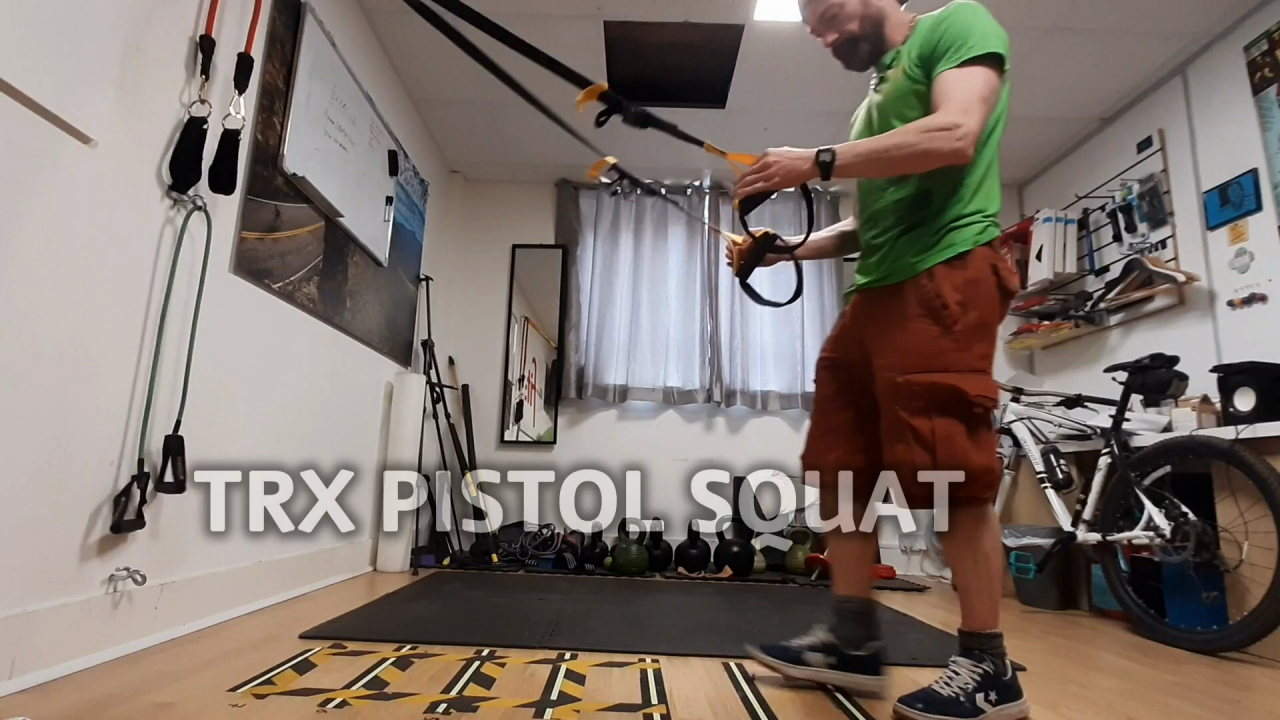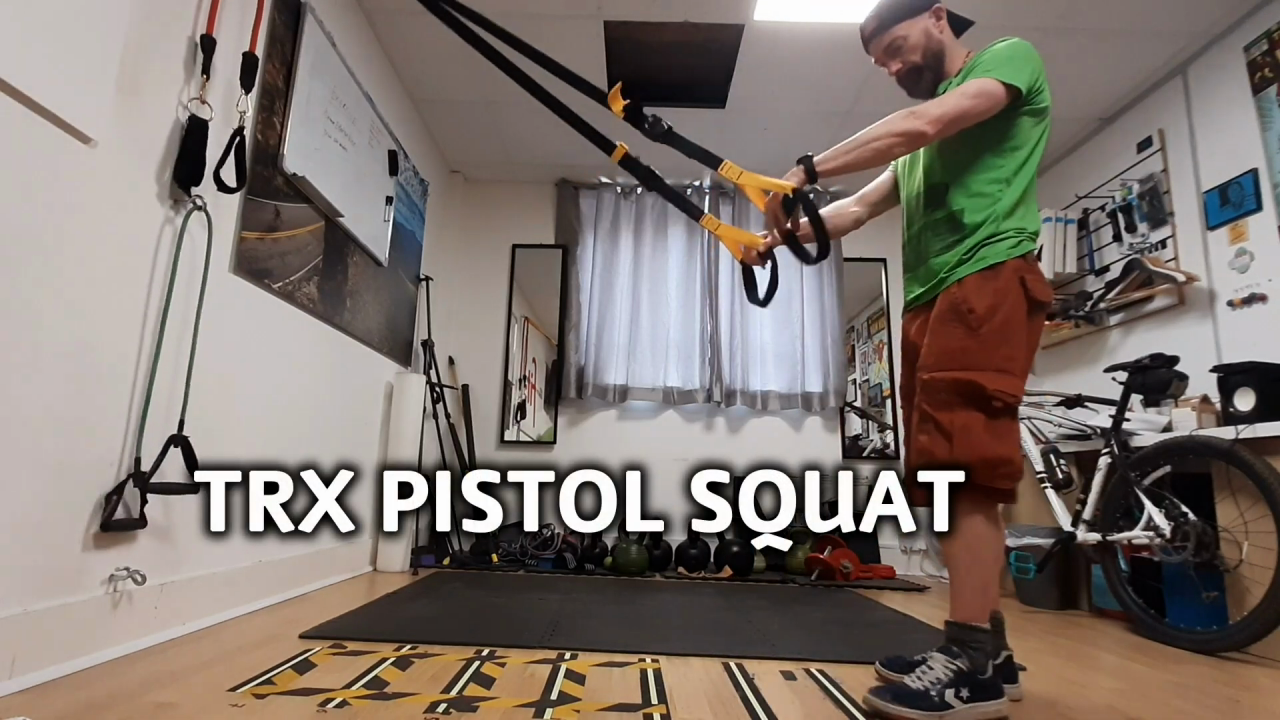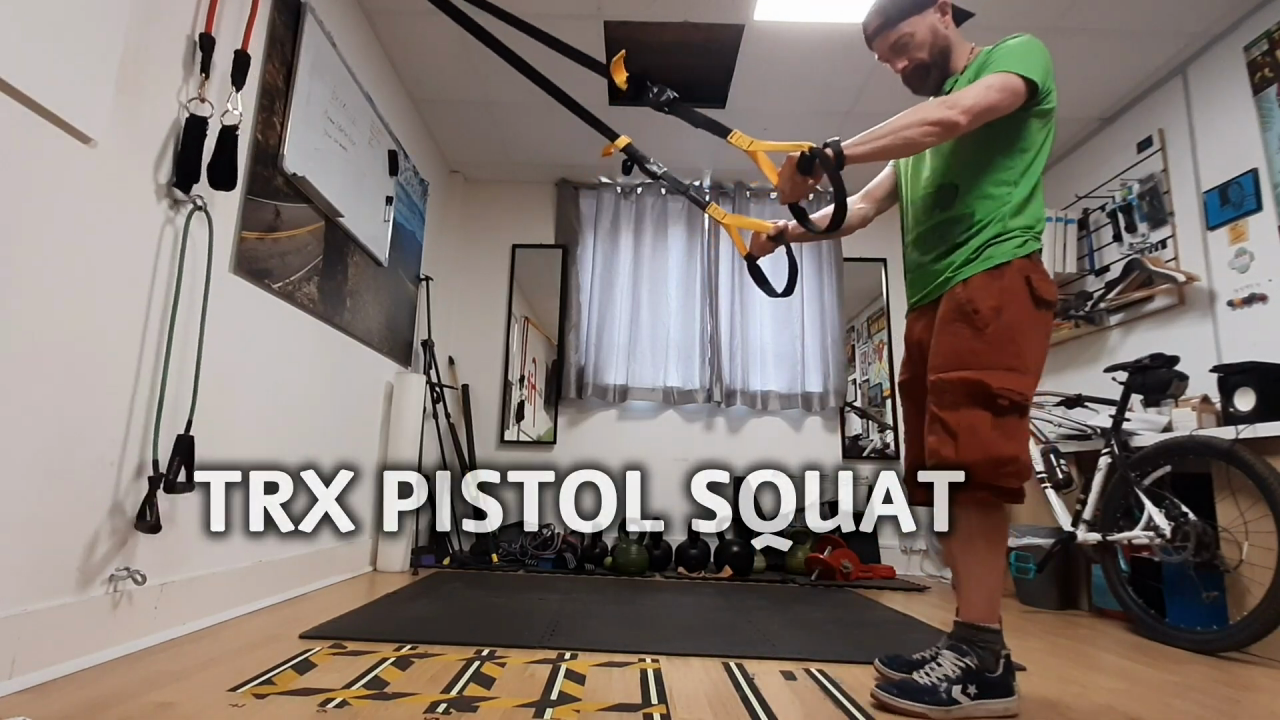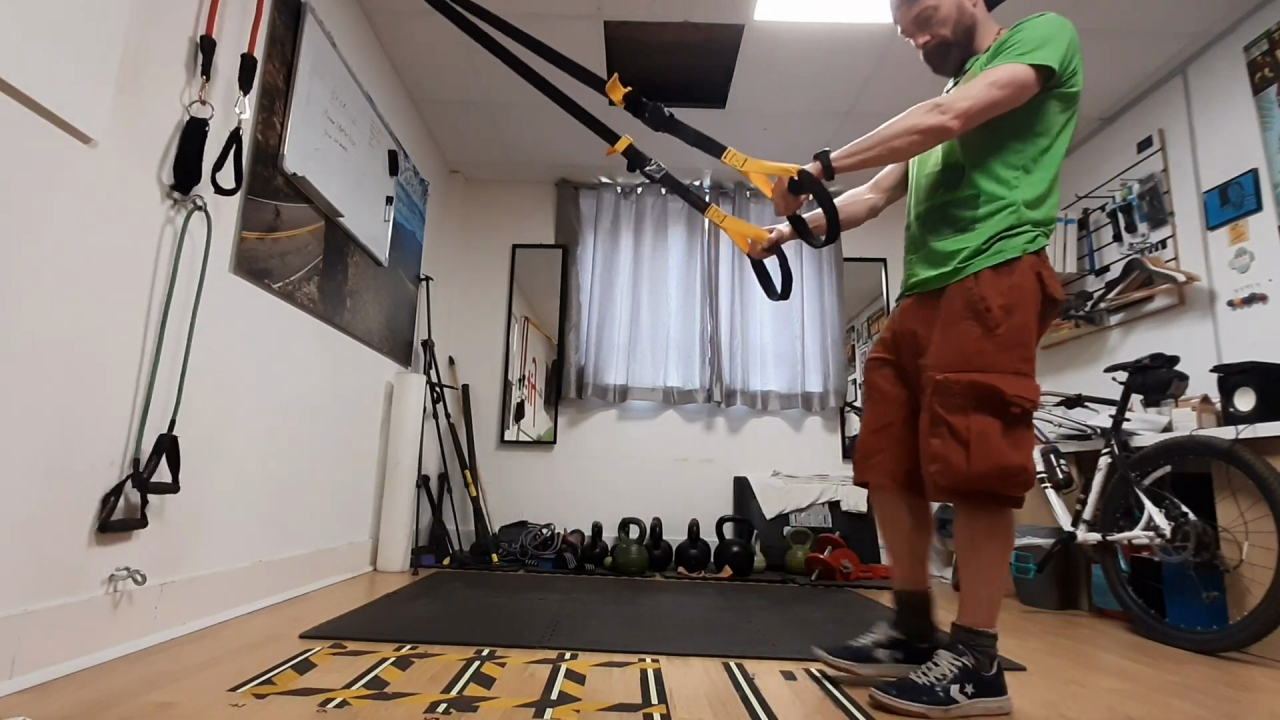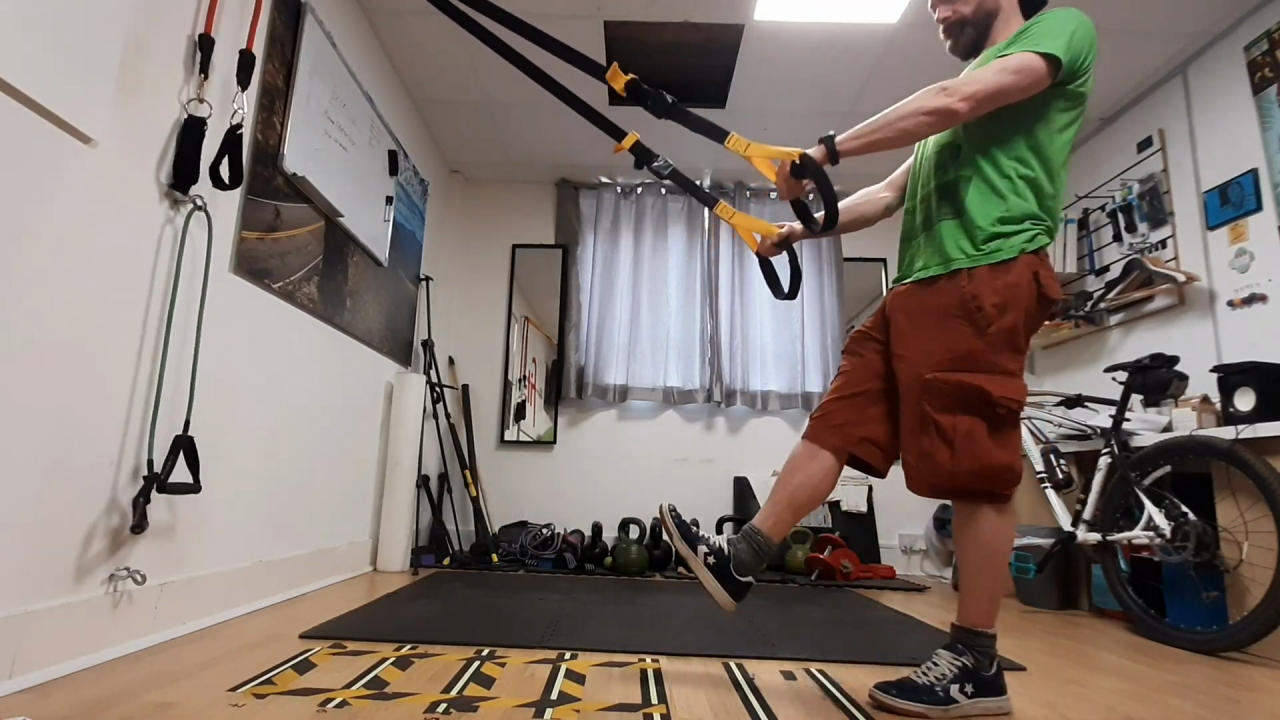
dt=1s
person 1, frame 1
right shoulder: (877, 101)
left elbow: (954, 138)
left wrist: (818, 161)
right wrist: (785, 248)
left hip: (944, 281)
right hip: (875, 294)
left knee: (950, 468)
right knee: (844, 464)
right ankle: (851, 634)
person 1, frame 2
left shoulder: (1011, 59)
right shoulder: (925, 145)
left elbow: (920, 126)
right elbow: (857, 208)
left wrist: (806, 170)
right wrist: (780, 236)
left hip: (987, 286)
right hip: (929, 303)
left knee: (965, 463)
right knee: (944, 474)
right ankle: (984, 647)
person 1, frame 3
right shoulder: (921, 127)
left elbow: (953, 117)
right elbow: (862, 206)
left wrist: (828, 154)
right wrist: (791, 230)
left hip: (993, 283)
right hip: (932, 302)
left knee: (970, 462)
right knee: (942, 472)
right ankle: (974, 646)
person 1, frame 4
right shoulder: (947, 99)
left elbow: (946, 119)
right elbow: (876, 195)
left wrist: (821, 166)
right wrist: (796, 228)
left hip: (992, 285)
right hip: (920, 296)
left knee: (974, 473)
right knee: (884, 466)
right ankle: (911, 628)
person 1, frame 5
right shoulder: (966, 91)
left elbow: (953, 101)
right elbow: (889, 194)
left wrist: (826, 150)
right wrist: (804, 227)
left hip: (985, 282)
right hip: (917, 288)
left knee: (973, 472)
right knee: (833, 428)
right ankle: (740, 561)
